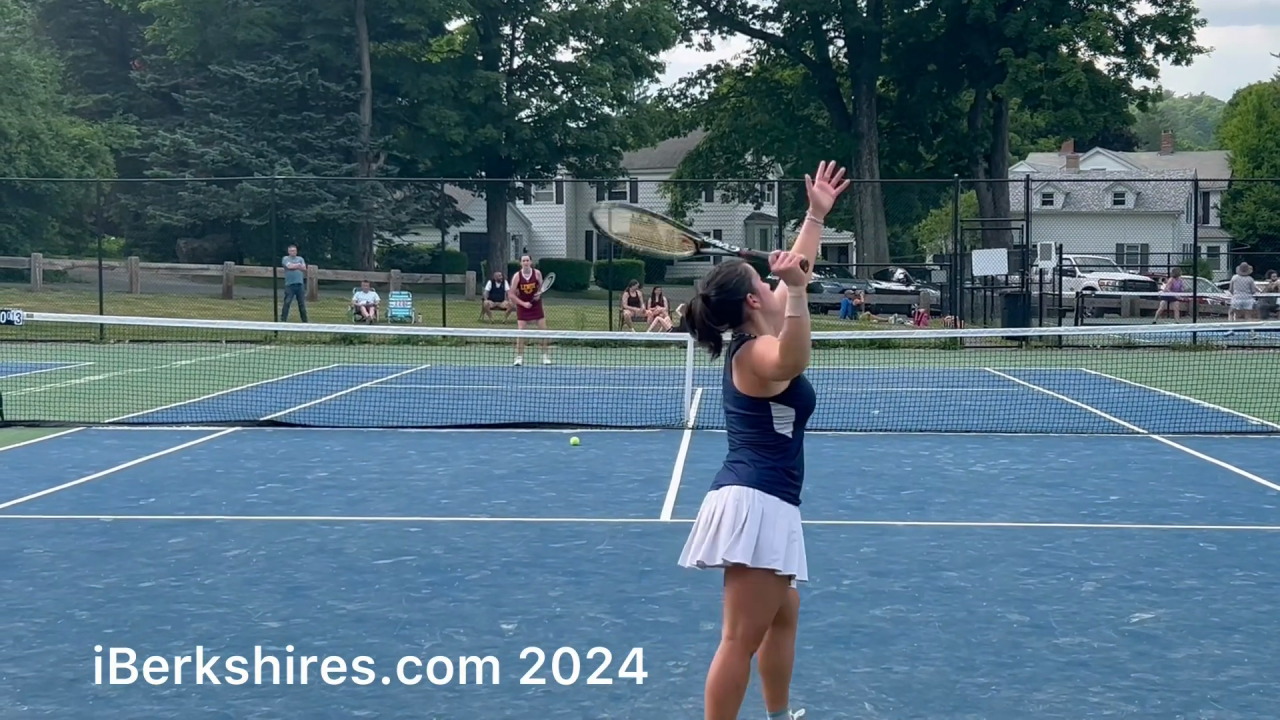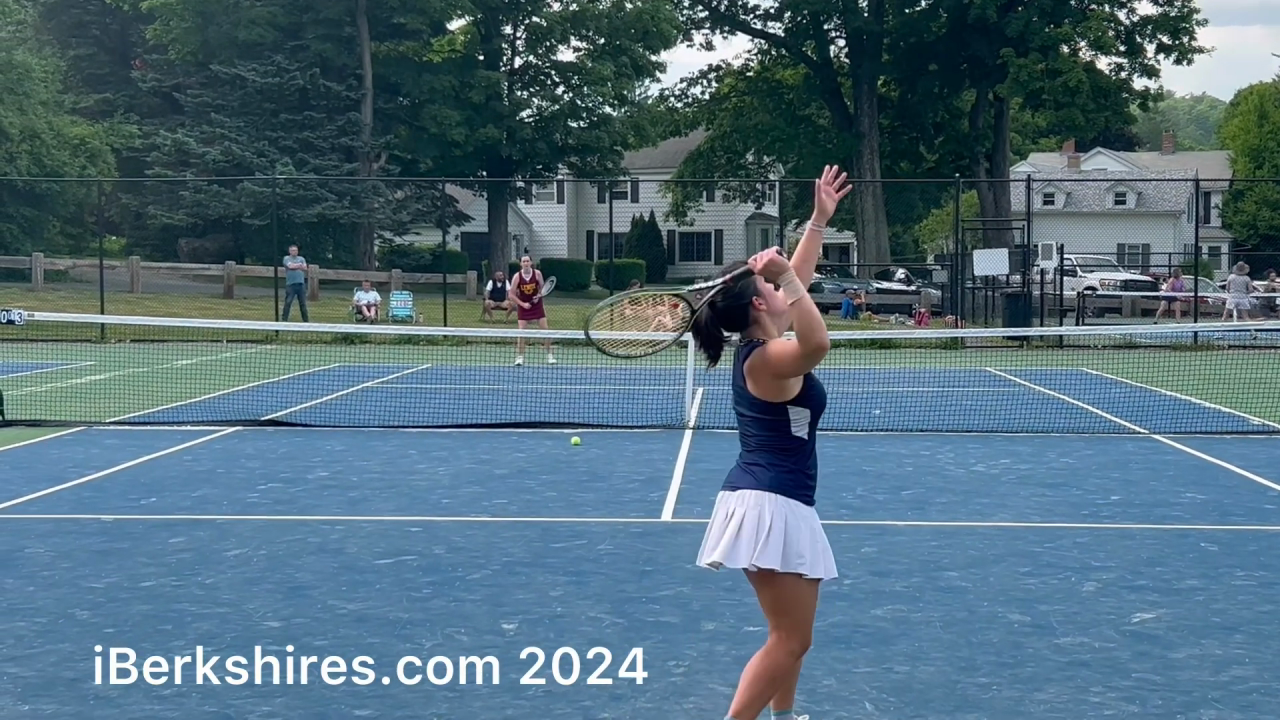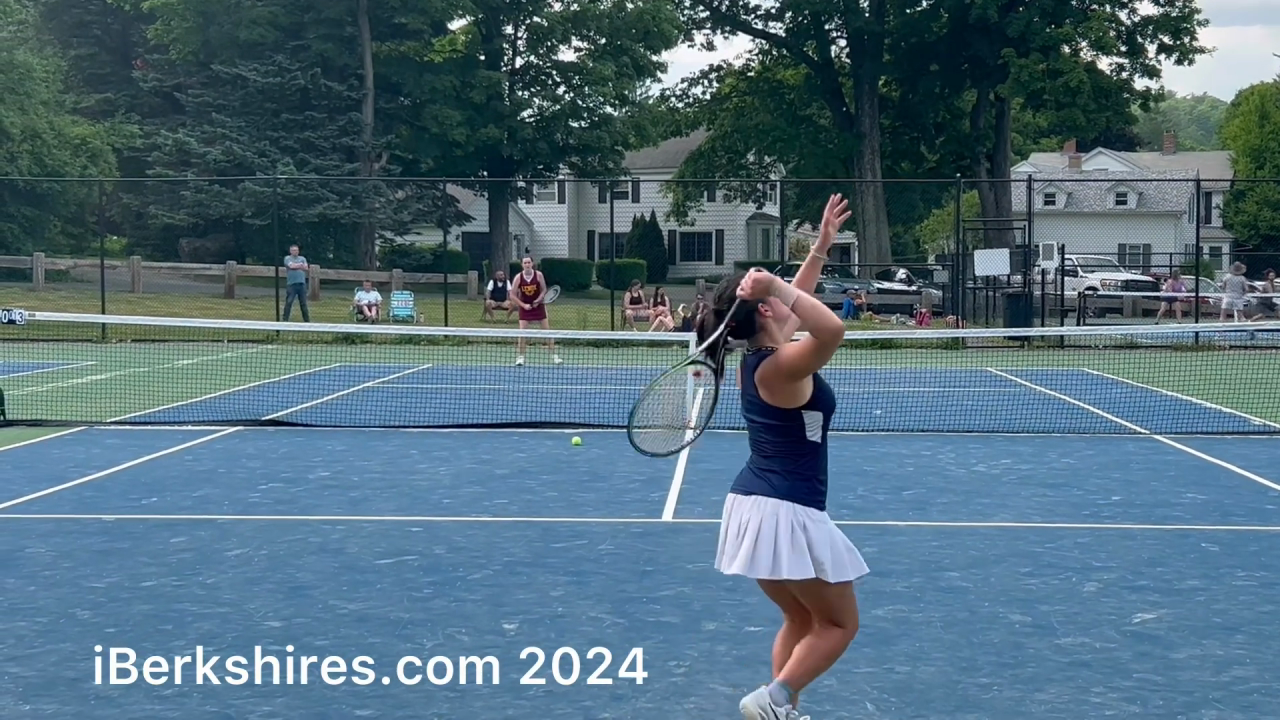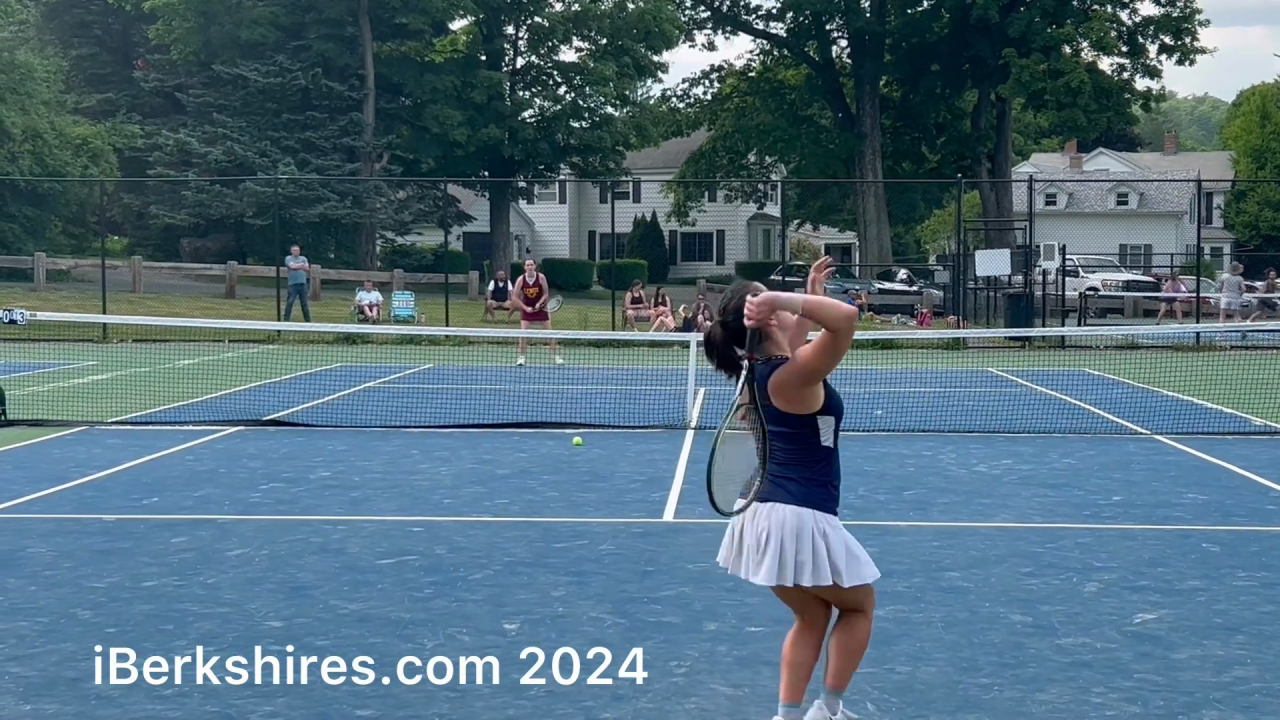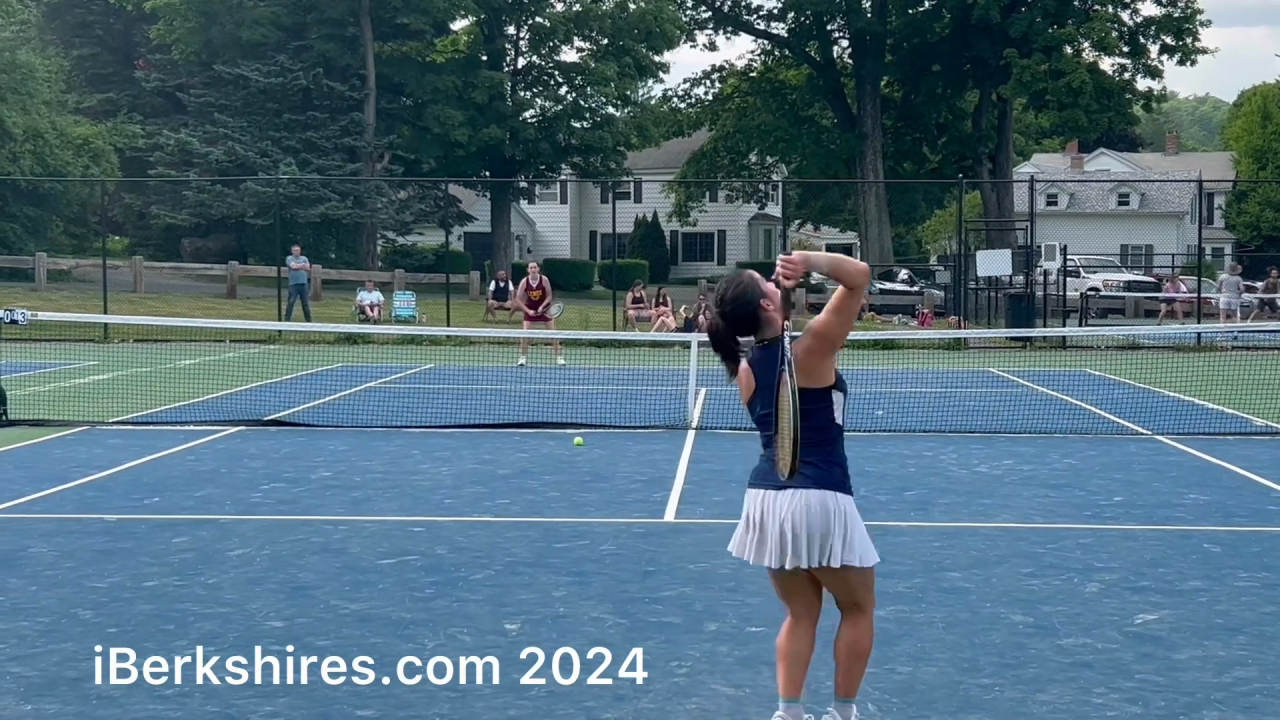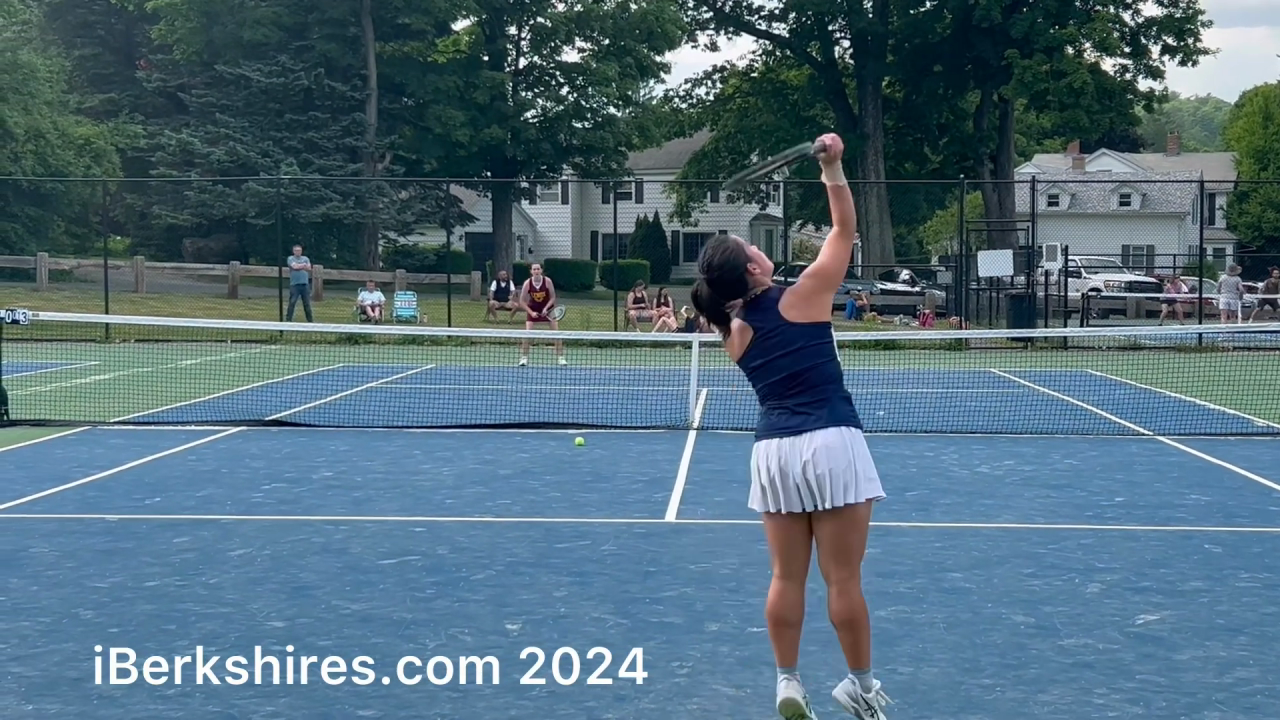
dt=0.1s
person 1, frame 1
left shoulder: (751, 344)
right shoulder: (760, 354)
left elbow: (792, 277)
right elbow: (793, 361)
left wrist: (817, 213)
right wrist: (795, 292)
left hip: (749, 502)
right hip: (759, 505)
left knee: (783, 616)
right knee: (742, 641)
person 1, frame 2
left shoulder: (756, 349)
right shoulder: (769, 362)
left elbow: (794, 284)
right elbow: (816, 343)
left wrist: (818, 221)
right wrist: (780, 274)
left hip: (750, 501)
right hip: (776, 509)
left knee: (792, 620)
right knee: (791, 636)
person 1, frame 3
left shoulder: (762, 357)
right shoulder: (781, 366)
left elbow: (796, 299)
right elbow: (831, 328)
left wrist: (823, 242)
right wrist: (776, 284)
left hip: (756, 507)
right hip: (786, 515)
left knee: (803, 621)
right knee: (839, 623)
person 1, frame 4
left shoulder: (760, 374)
right shoulder: (796, 372)
left elbow: (792, 340)
right elbow: (845, 319)
left wrist: (806, 292)
right wrist: (787, 301)
left hip: (763, 518)
right hip: (804, 521)
left knee: (811, 622)
right knee: (858, 608)
person 1, frame 5
left shoulder: (747, 369)
right shoulder: (808, 349)
right elbow: (858, 278)
left wrist: (785, 294)
right wrist: (811, 259)
left hip: (766, 500)
right hip: (818, 504)
left knee: (800, 614)
right knee: (857, 609)
person 1, frame 6
left shoulder: (735, 333)
right shoulder: (802, 297)
right elbow: (844, 234)
right wrist: (834, 171)
left hip: (776, 453)
right hip: (834, 446)
left knee: (787, 575)
right knee: (844, 576)
